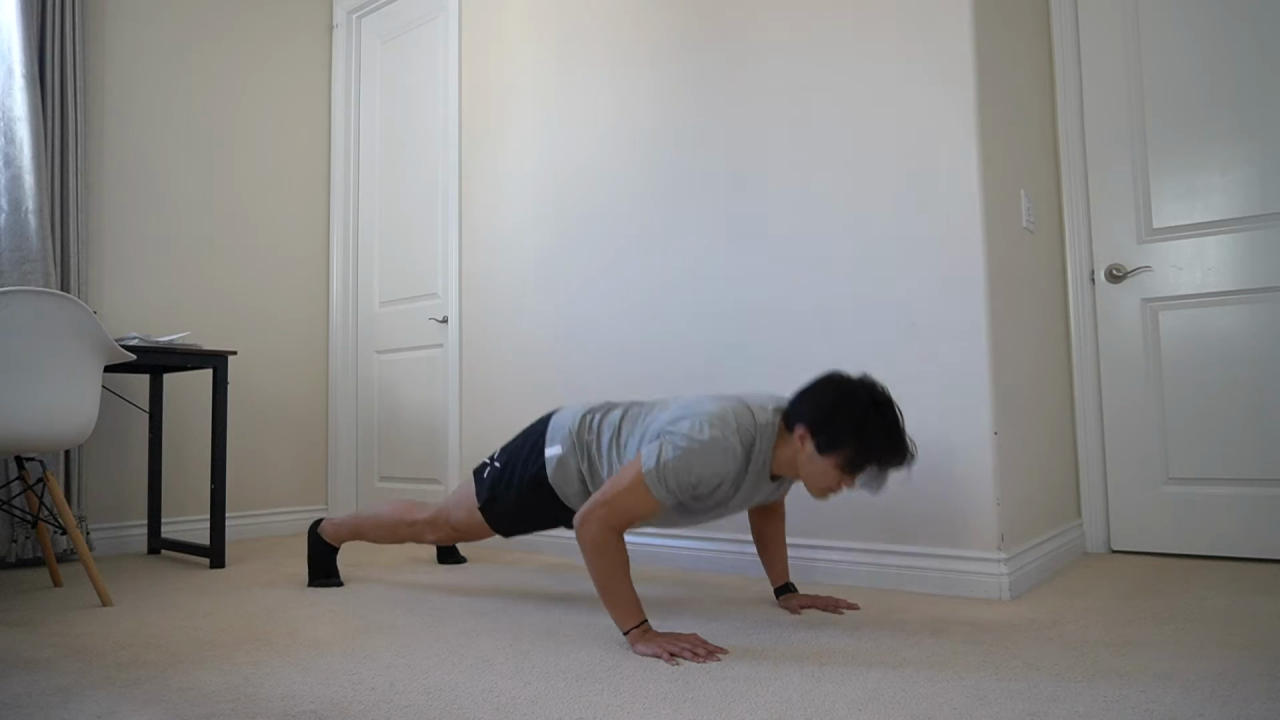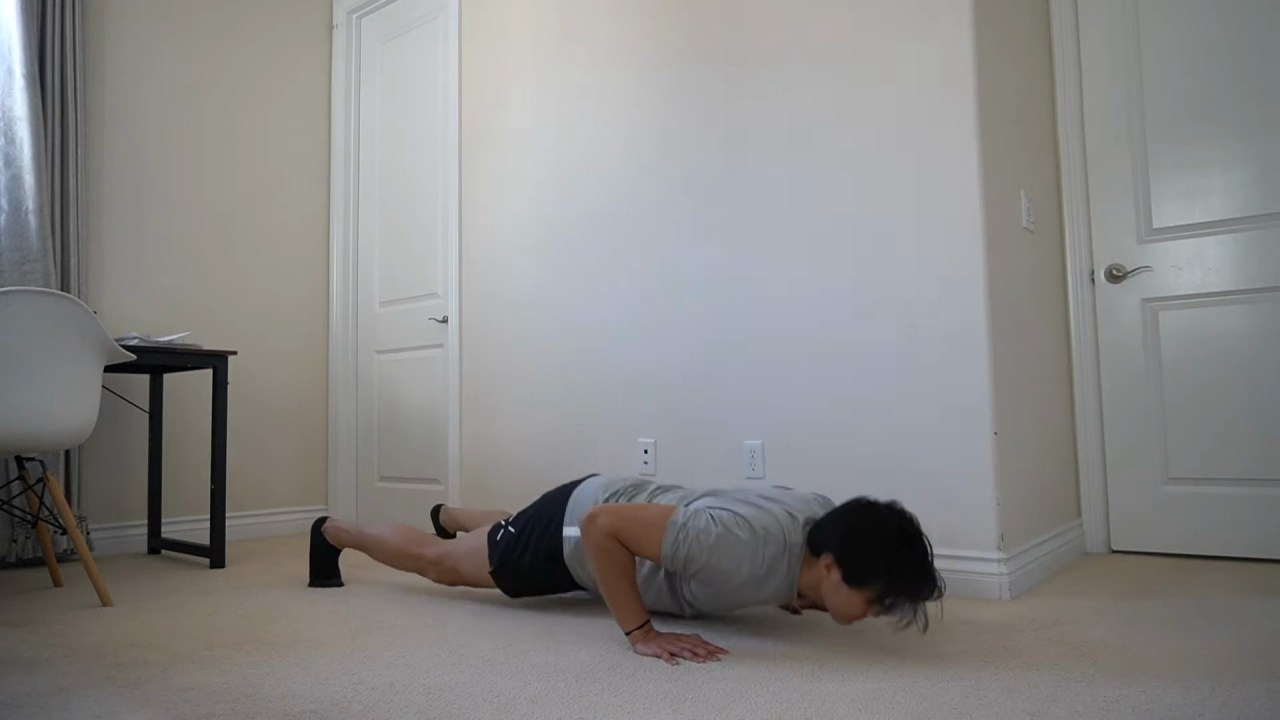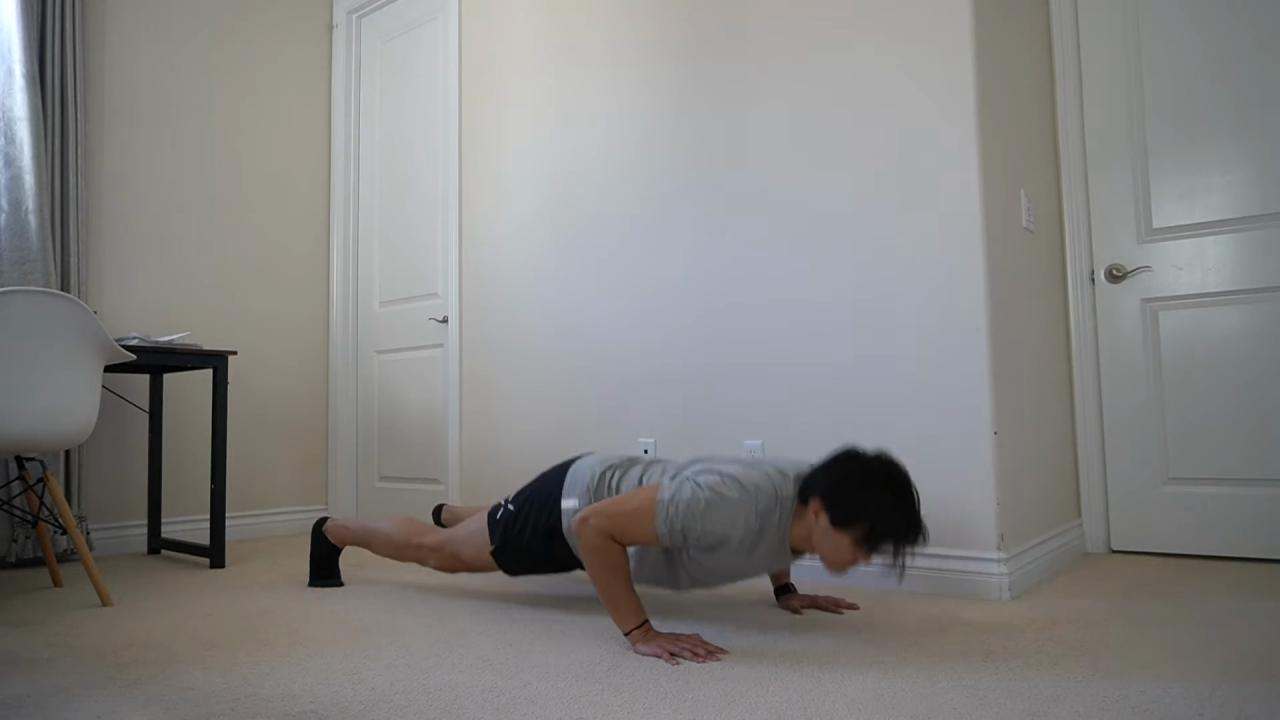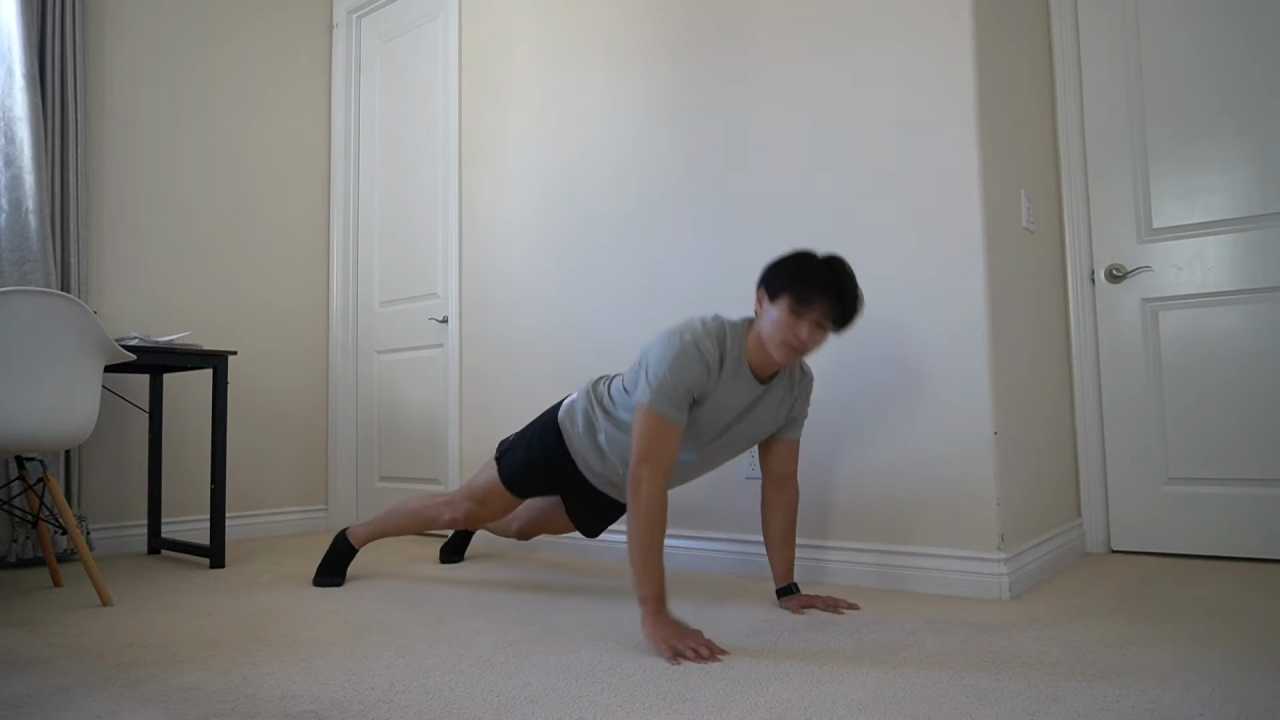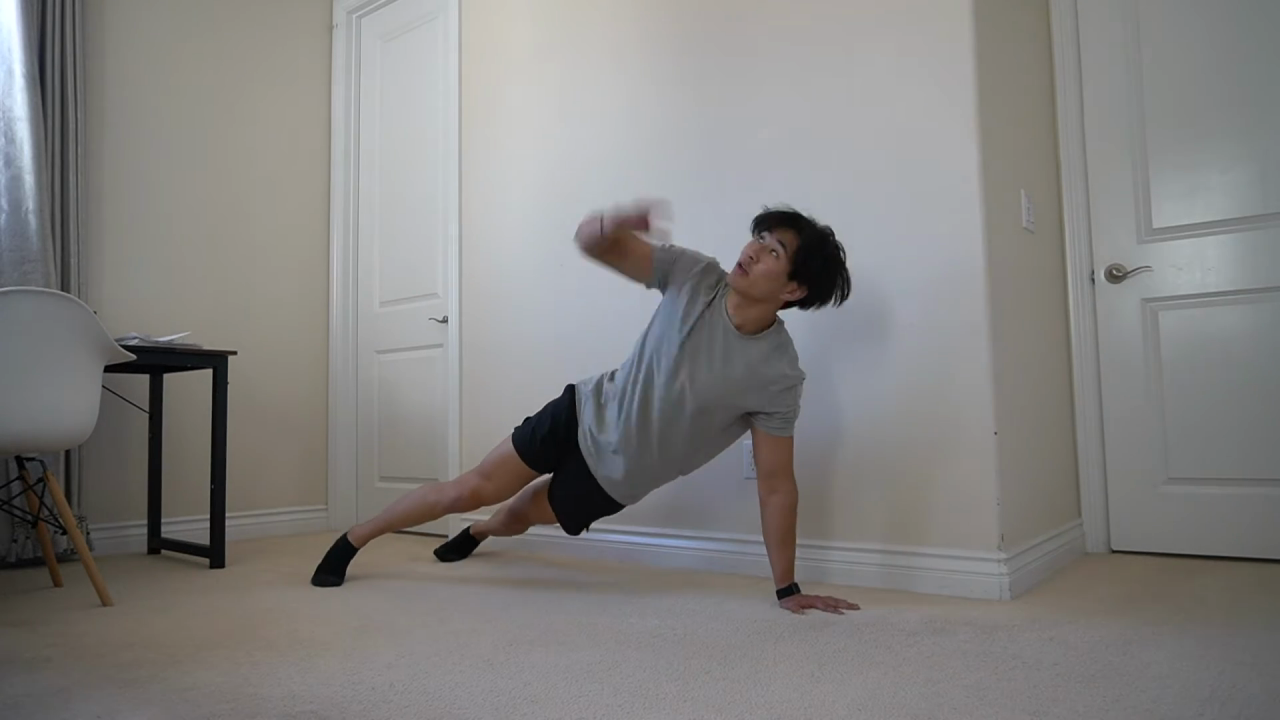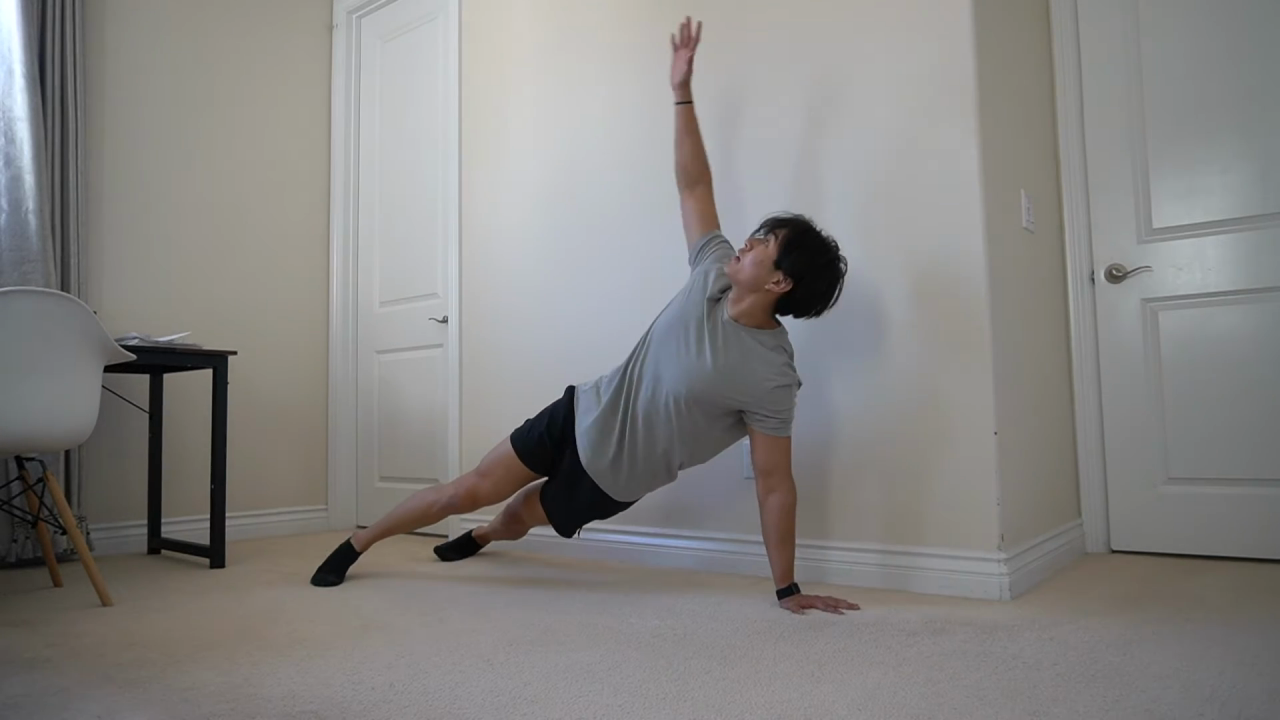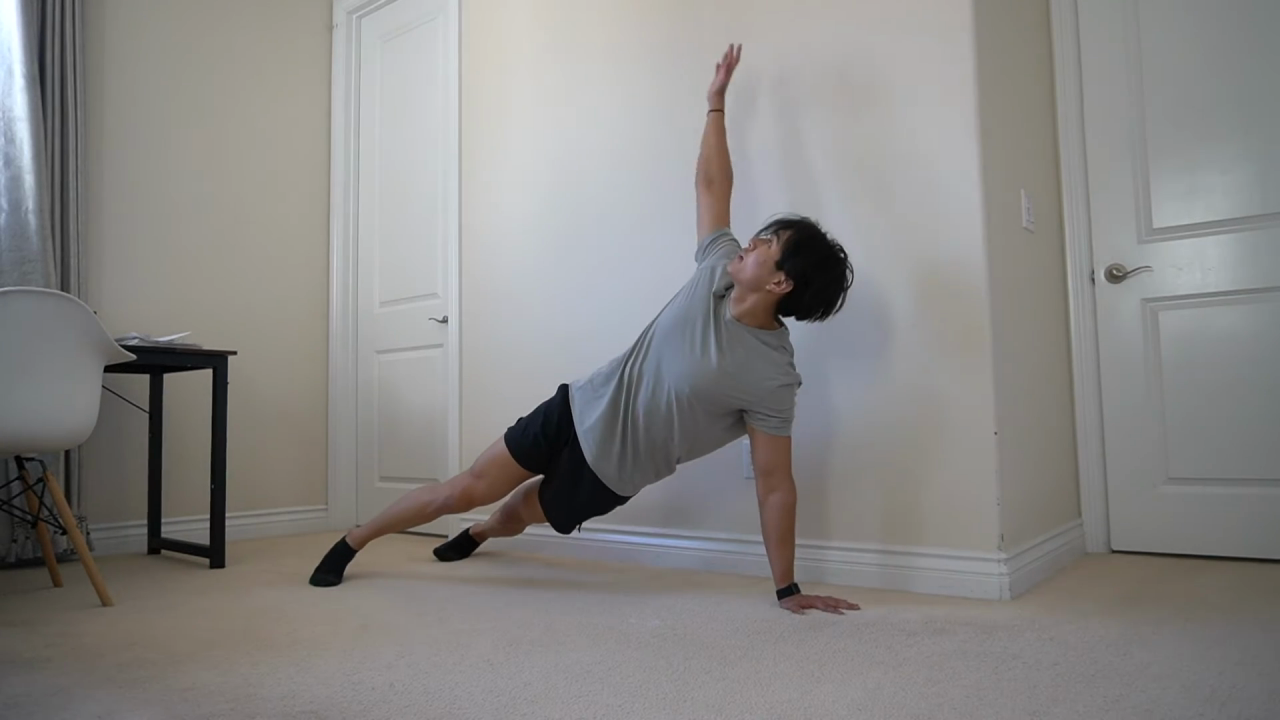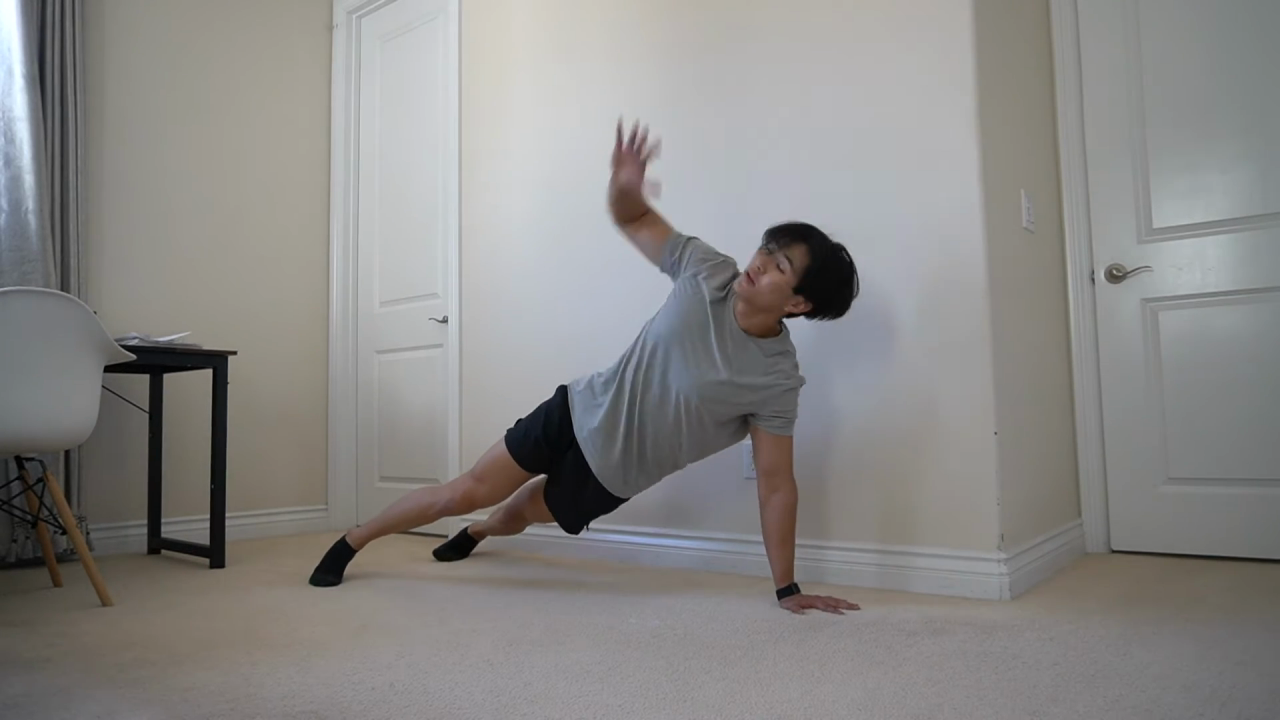
dt=0.3s
person 1, frame 1
left shoulder: (790, 440)
right shoulder: (717, 445)
left elbow: (761, 494)
right elbow: (594, 523)
left wrist: (784, 588)
right wrist: (638, 630)
left hip: (597, 453)
right hip: (562, 453)
right knee: (441, 522)
left ankle: (448, 535)
right ankle: (328, 532)
person 1, frame 2
left shoulder: (820, 520)
right shoulder: (744, 552)
right elbow: (602, 525)
left wrist: (790, 597)
right wrist: (641, 632)
left hip: (614, 503)
right hip: (579, 526)
left knee: (506, 531)
right knee: (442, 564)
left ankle: (449, 517)
right ankle: (332, 532)
person 1, frame 3
left shoulder: (810, 494)
right shoulder: (733, 506)
right elbow: (593, 527)
left wrist: (786, 588)
right wrist: (639, 628)
left hip: (615, 497)
right hip: (577, 503)
right knee: (450, 554)
left ankle: (450, 514)
right ankle: (334, 531)
person 1, frame 4
left shoulder: (797, 386)
right shoulder: (693, 346)
left elbow: (781, 483)
right elbow: (646, 484)
left wrist: (787, 588)
right wrist: (653, 615)
left hip: (613, 485)
right hip: (577, 434)
left knee: (523, 527)
right knee: (463, 506)
left ankle: (472, 530)
right ankle: (351, 540)
person 1, frame 5
left shoulder: (782, 384)
right shoulder: (698, 278)
left elbow: (778, 484)
right elbow: (589, 241)
left wrist: (789, 588)
right wrist: (610, 229)
left hip: (620, 477)
right hip: (586, 412)
left knee: (528, 512)
right knee: (471, 488)
left ankle: (480, 531)
right ankle: (355, 537)
person 1, frame 6
left shoulder: (771, 375)
right shoulder: (717, 275)
left elbow: (775, 484)
right elbow: (693, 183)
left wrist: (787, 589)
right wrist: (682, 91)
left hip: (613, 480)
right hip: (583, 417)
left knee: (518, 518)
right knee: (467, 492)
left ankle: (477, 538)
right ankle: (356, 544)
person 1, frame 7
left shoulder: (772, 377)
right shoulder: (721, 275)
left elbow: (775, 485)
right elbow: (713, 187)
left wrist: (787, 590)
right wrist: (716, 100)
left hip: (610, 474)
right hip: (580, 412)
left knee: (519, 512)
right knee: (464, 492)
left ankle: (475, 535)
right ankle: (352, 542)
person 1, frame 8
left shoulder: (777, 379)
right shoulder: (713, 278)
left elbow: (777, 485)
right elbow: (632, 220)
left wrist: (787, 589)
right wrist: (625, 184)
left hip: (611, 476)
right hip: (579, 414)
left knee: (516, 517)
right knee: (463, 493)
left ankle: (474, 535)
right ankle: (350, 541)
